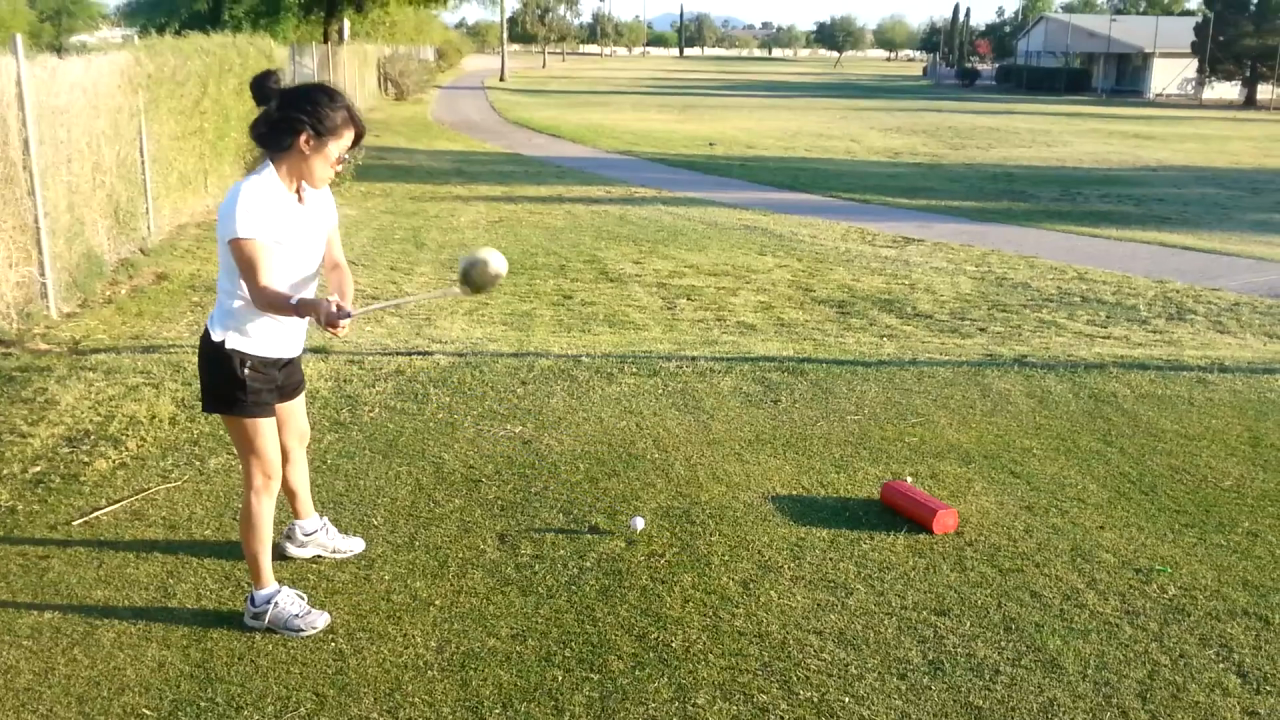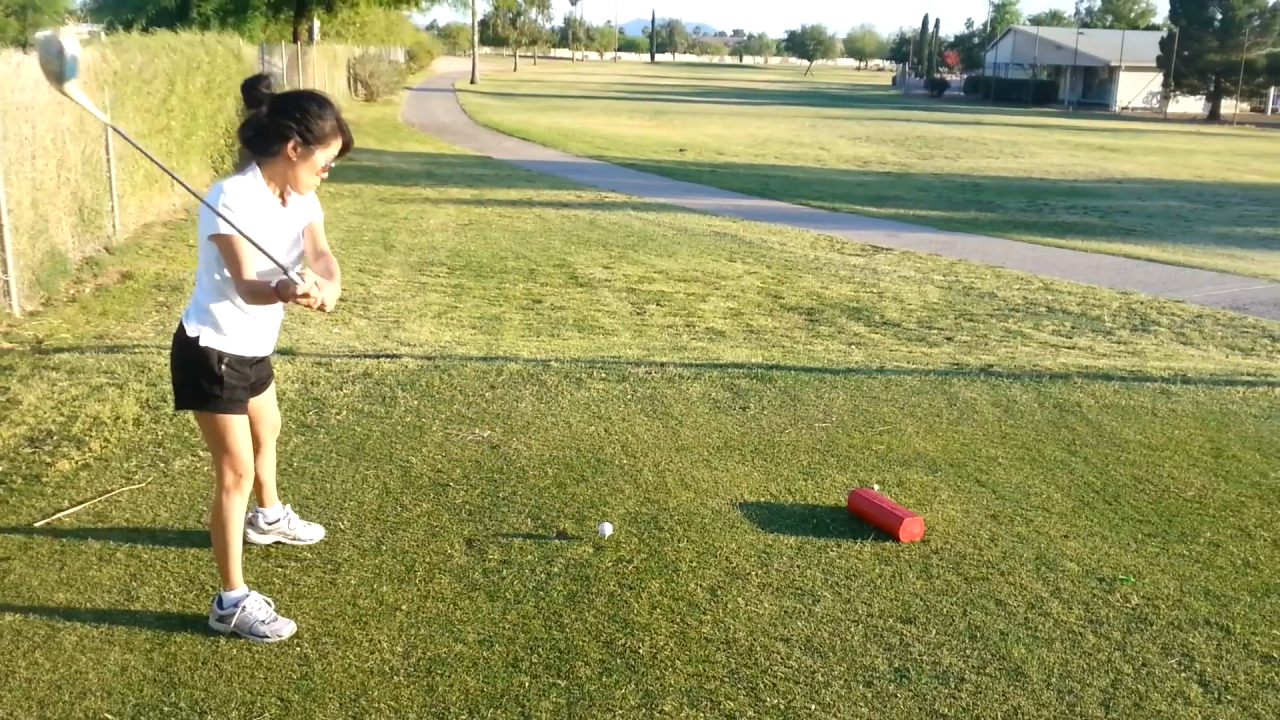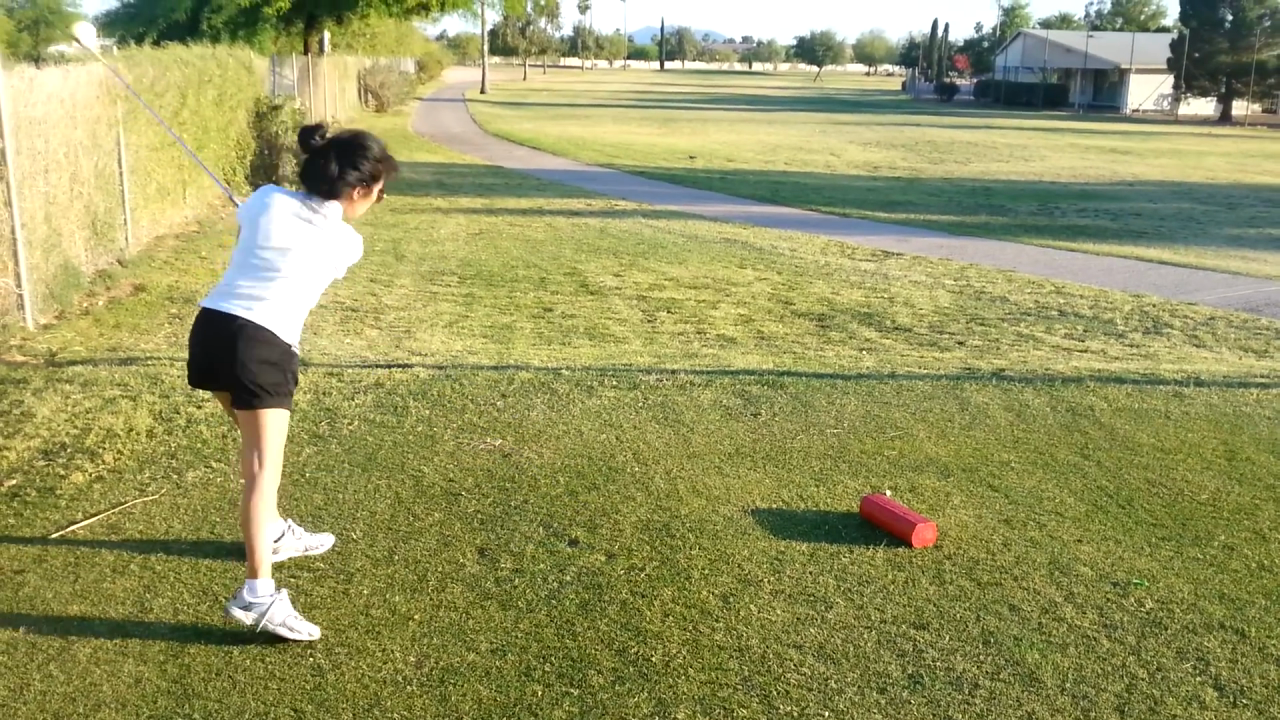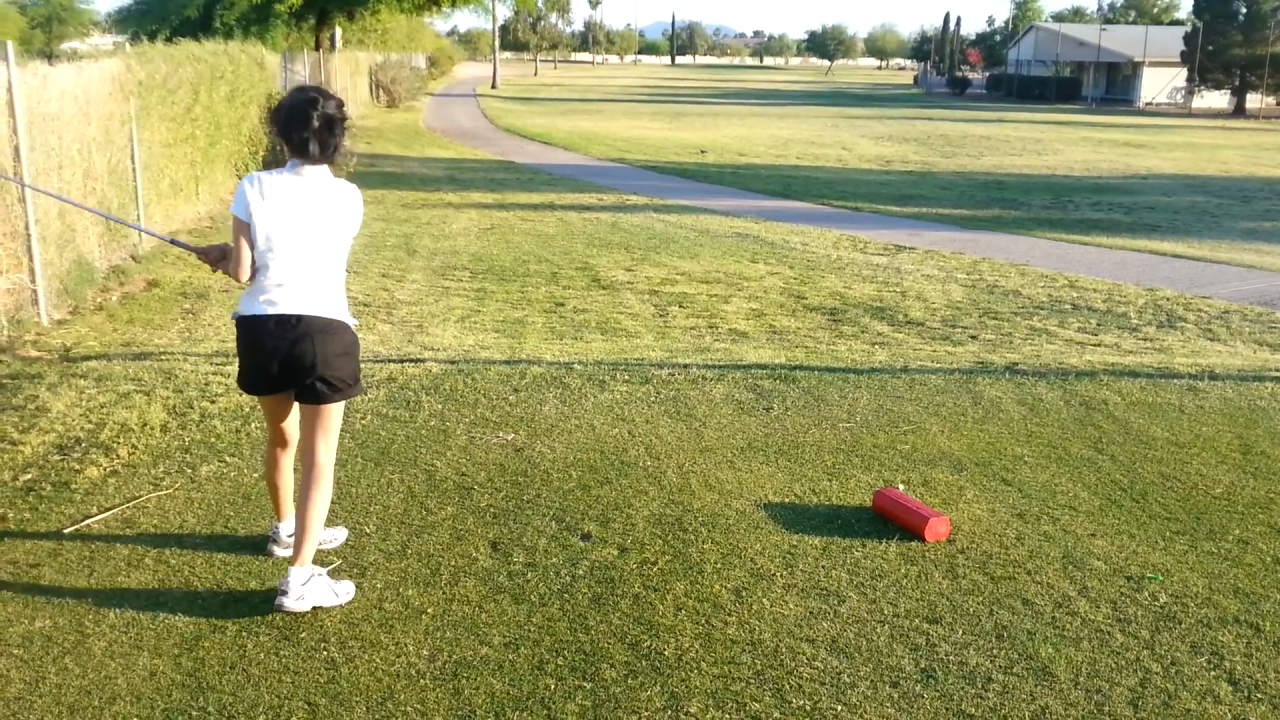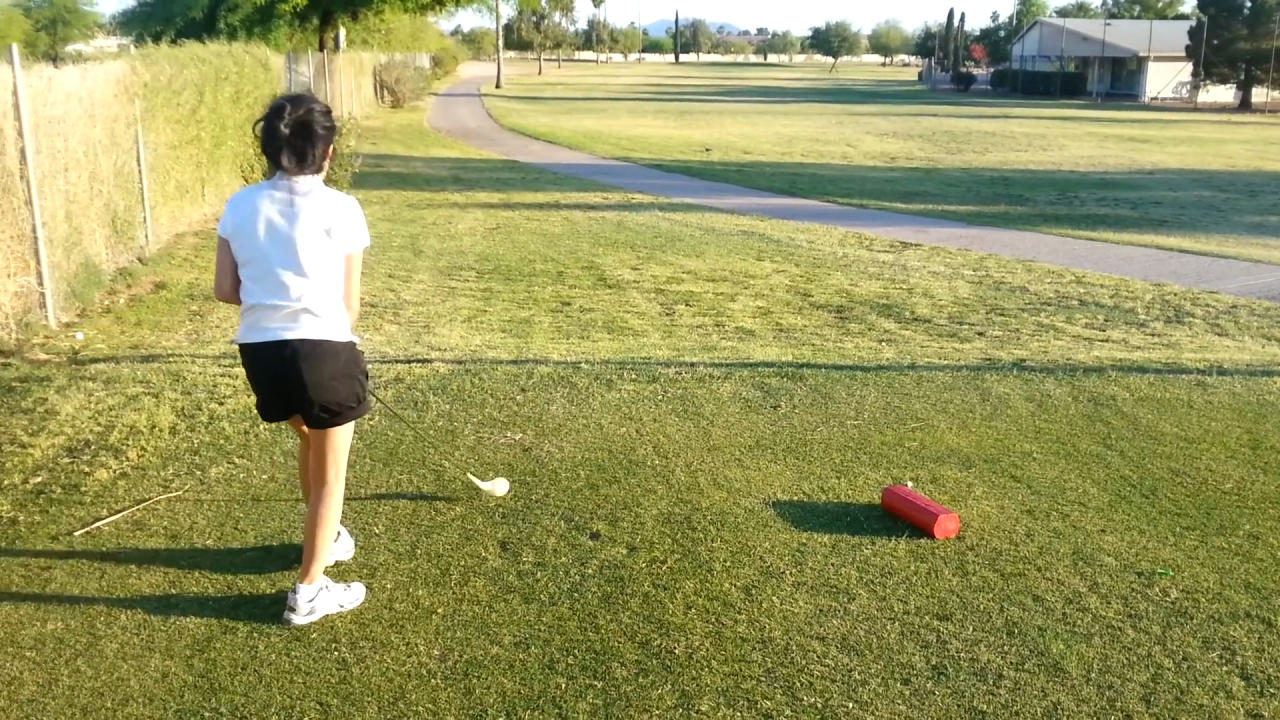
dt=0.5s
person 1, frame 1
left shoulder: (316, 197)
right shoulder: (249, 199)
left elbow: (336, 264)
right elbow: (262, 295)
left wrist: (340, 301)
right wrist: (310, 308)
left hip: (283, 351)
right hip: (240, 354)
left knee: (296, 444)
right knee: (264, 473)
left ankle: (306, 529)
right ankle: (264, 597)
person 1, frame 2
left shoulder: (300, 198)
right shoulder: (231, 198)
left elbow: (322, 257)
right elbow: (247, 287)
left wrist: (324, 286)
right wrist: (287, 290)
left hip: (253, 349)
right hip: (212, 351)
left knee: (267, 432)
right knee: (236, 471)
left ankle: (268, 516)
right ankle: (232, 600)
person 1, frame 3
left shoulder: (267, 199)
right shoulder: (346, 242)
left hip: (212, 328)
right hip: (263, 342)
left knee: (255, 437)
right knee: (266, 462)
left ankle: (273, 532)
right ankle: (256, 591)
person 1, frame 4
left shoulder: (254, 188)
right shoulder: (350, 198)
left elbow: (243, 272)
left wrist: (223, 257)
left hip: (261, 329)
right hip: (325, 331)
left knee: (281, 437)
right knee: (319, 457)
left ankle: (287, 529)
right ankle: (300, 578)
person 1, frame 5
left shoulder: (240, 205)
right shoulder: (340, 209)
left elbow: (224, 291)
right elbow: (349, 302)
left hip: (260, 353)
right hip: (323, 352)
left knee: (311, 442)
right knee: (330, 475)
left ankle: (323, 540)
right ankle: (308, 592)
